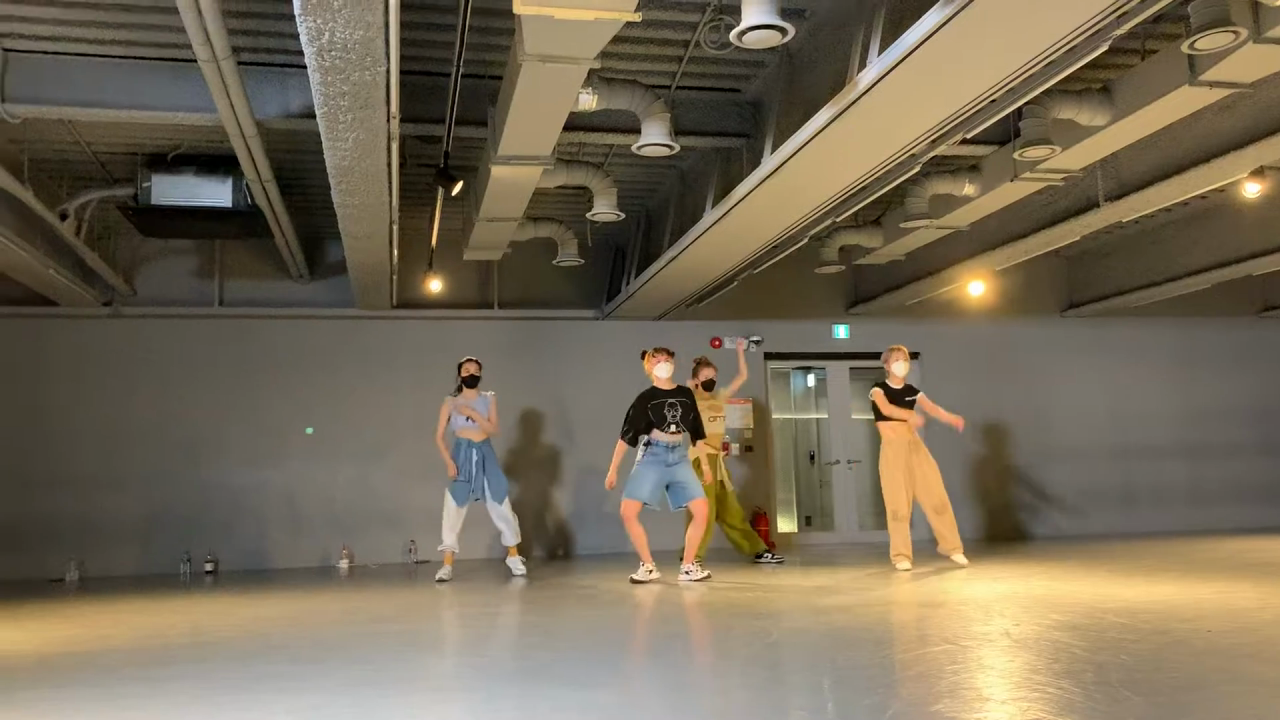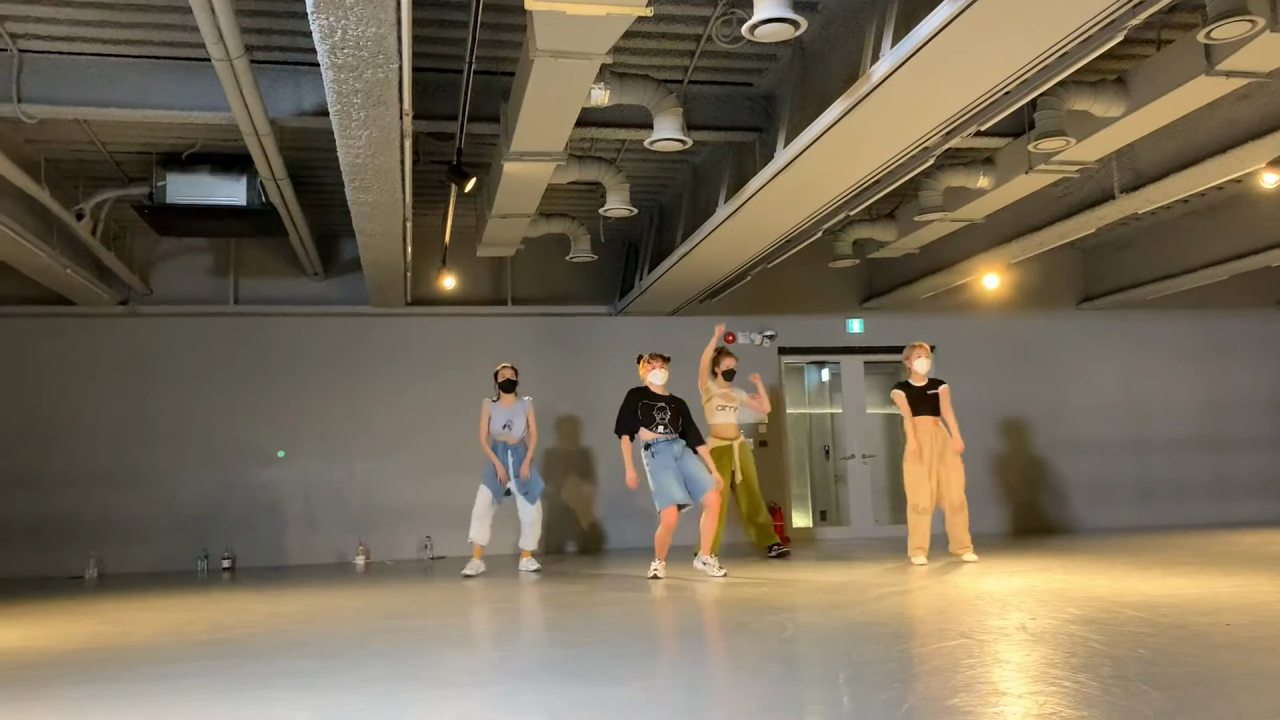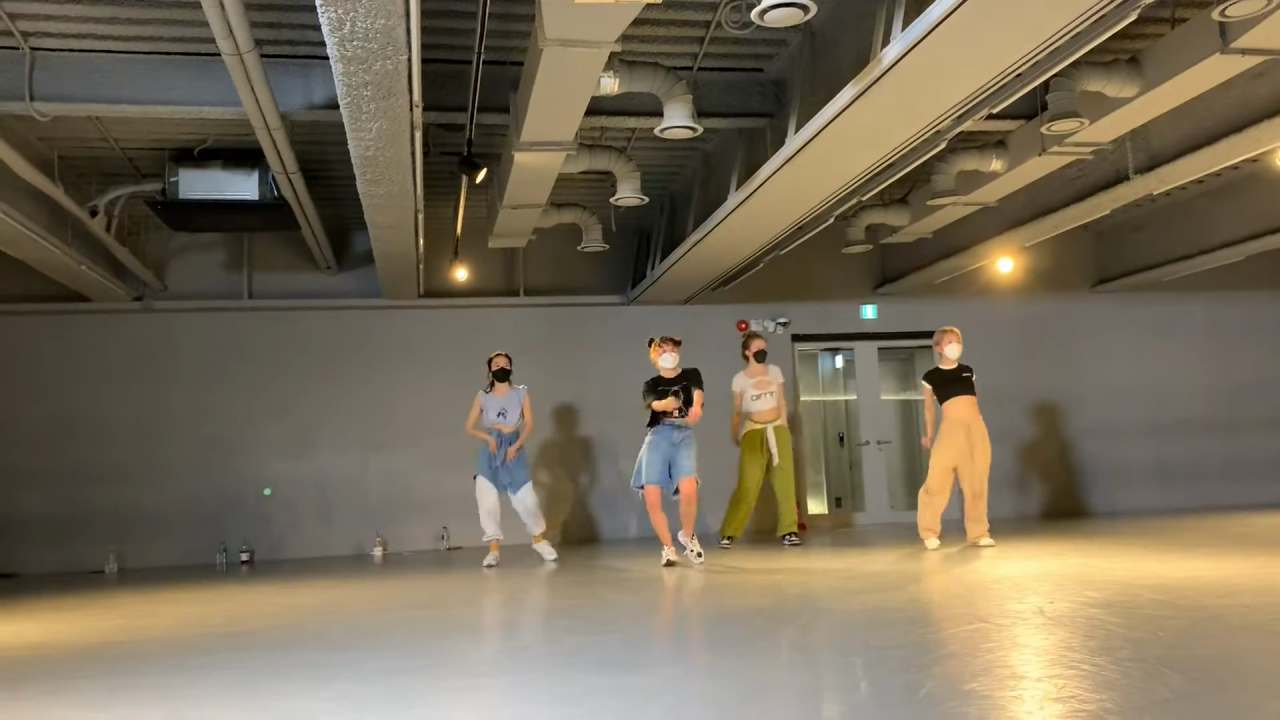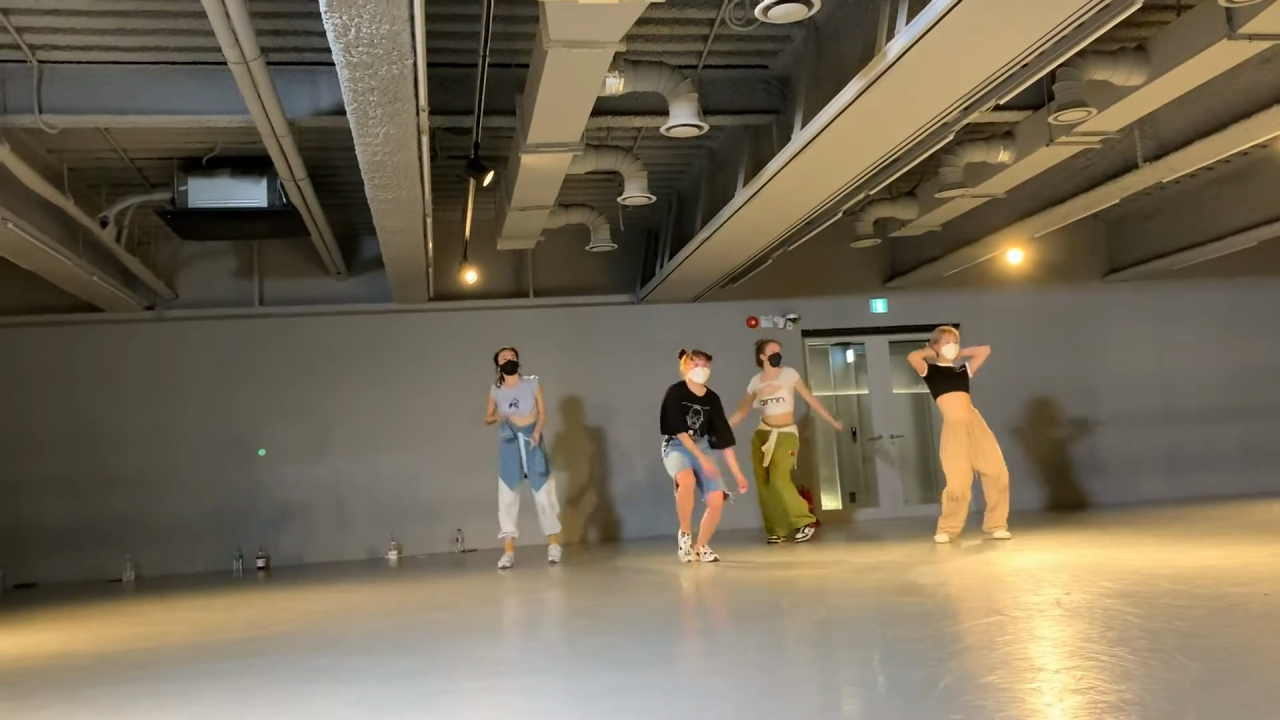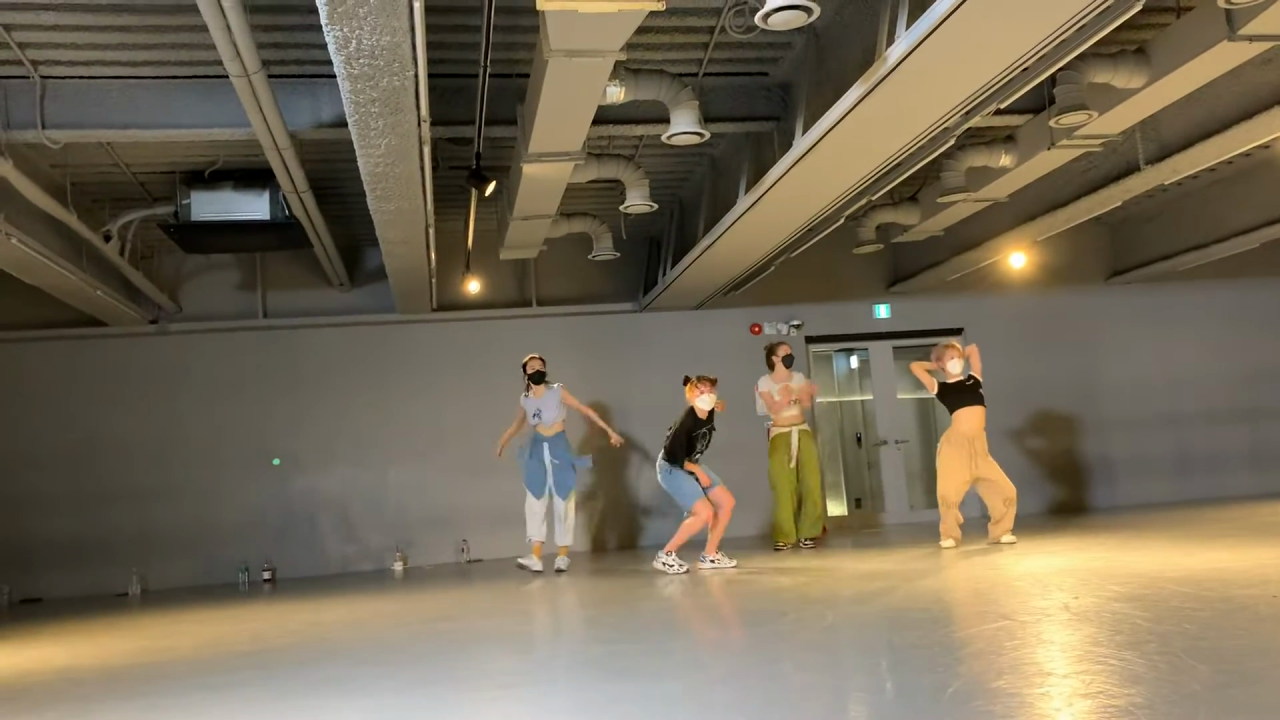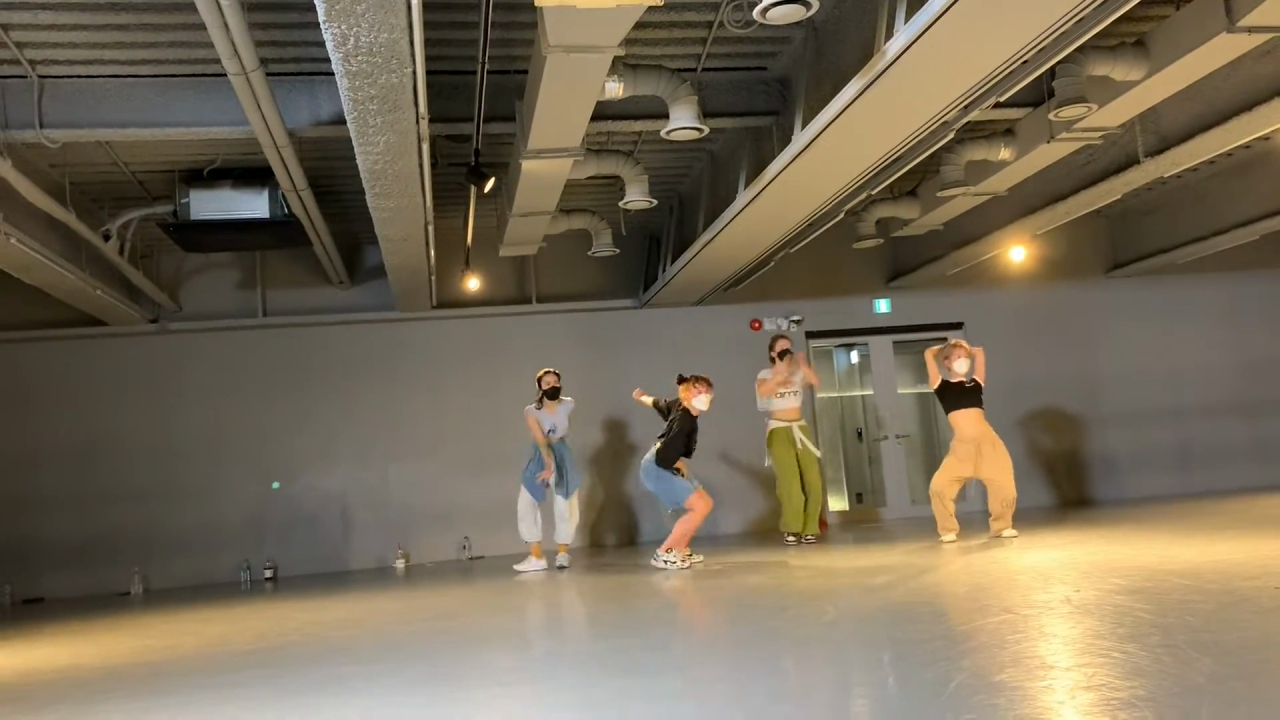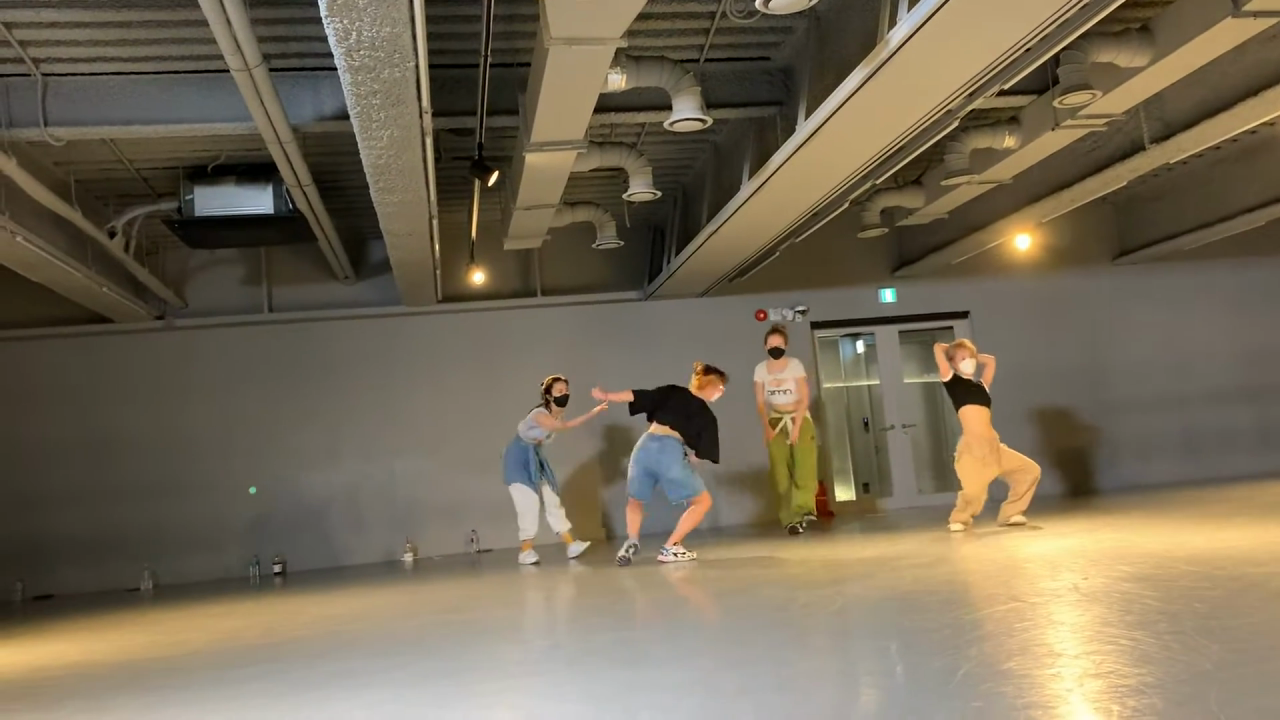
dt=0.5s
person 1, frame 1
left shoulder: (720, 397)
right shoulder: (692, 401)
left elbow: (742, 377)
left wrist: (740, 353)
right wrist: (689, 388)
left hip: (717, 458)
right hip: (701, 456)
left knee: (730, 509)
left ankle: (758, 550)
person 1, frame 2
left shoulder: (738, 393)
right shoulder: (708, 388)
left elbow: (765, 408)
right elbow: (704, 362)
left wrist: (758, 384)
right wrist: (716, 337)
left hip: (740, 446)
right hip: (717, 447)
left knee: (751, 496)
left ankle: (770, 543)
right ankle: (707, 549)
person 1, frame 3
left shoulder: (775, 371)
right shoulder: (740, 379)
left elbow: (782, 402)
right elbow: (737, 410)
left wrist: (783, 426)
right wrist: (735, 434)
left hip: (778, 429)
right hip: (753, 431)
left knee: (785, 480)
right knee: (748, 482)
left ankle: (788, 530)
right ankle: (730, 533)
person 1, frame 4
left shoulder: (789, 374)
right shoulder: (755, 381)
left elbow: (808, 397)
right elbow: (743, 409)
left wrist: (830, 419)
left hip: (786, 433)
right hip: (763, 435)
left knee: (779, 481)
right knee: (764, 485)
left ankle: (804, 521)
right ankle: (776, 530)
person 1, frame 5
left shoulder: (799, 377)
right shoulder: (764, 382)
left elbow: (807, 403)
right elbow: (773, 409)
left wrist: (800, 395)
right wrist: (791, 395)
left hip: (803, 433)
right hip: (779, 435)
left knee: (811, 484)
right knee: (783, 488)
left ankle: (807, 534)
right ankle: (784, 537)
person 1, frame 6
left shoulder: (798, 370)
right shoulder: (765, 373)
left elbow: (815, 382)
right elbow: (762, 393)
left wrist: (802, 364)
right wrist: (781, 374)
left hip: (800, 428)
right hip: (778, 429)
left knee: (812, 479)
right knee: (789, 479)
left ankle: (809, 530)
right ankle: (791, 529)
person 1, frame 7
left shoulder: (795, 365)
right shoulder: (760, 369)
left elbow: (804, 398)
right elbow: (760, 402)
left wrist: (797, 425)
right wrist: (767, 426)
left hip: (799, 418)
right hip: (776, 421)
left knee: (804, 465)
right knee: (782, 470)
left ankle: (805, 510)
right ankle: (794, 519)
person 2, frame 1
left shoulder: (686, 394)
right shoulder: (644, 398)
left elbow: (697, 431)
right elbow: (626, 436)
right wrist: (613, 470)
left hip: (679, 456)
right hip: (652, 456)
left knee: (701, 510)
right knee: (627, 511)
left ankle: (687, 566)
right ankle: (648, 566)
person 2, frame 2
left shoulder: (678, 404)
right shoulder: (635, 396)
left elbow: (694, 437)
right elbow: (625, 433)
left wrist: (714, 470)
right wrist: (629, 467)
left hip: (681, 451)
right hip: (656, 455)
left knee: (713, 500)
right knee: (670, 519)
left ankle: (705, 556)
right ankle: (659, 561)
person 2, frame 3
left shoulder: (691, 374)
right shoulder: (651, 385)
left elbow: (698, 393)
right elbow: (654, 404)
left wrist: (696, 407)
right wrist: (667, 403)
left hip: (684, 436)
right hip: (658, 436)
left knee: (688, 489)
right knee: (651, 497)
left ankle: (688, 535)
right ankle: (668, 548)
person 2, frame 4
left shoulder: (713, 399)
right shoulder: (675, 392)
left elbow: (724, 437)
right elbow: (678, 430)
left wrist: (737, 472)
right wrist: (700, 457)
left hip: (703, 448)
right hip: (676, 447)
left knee: (716, 500)
right knee: (687, 480)
left ankle: (701, 547)
right ankle: (685, 534)
person 2, frame 5
left shoulder: (709, 412)
right shoulder: (686, 421)
right elbow: (674, 456)
right wrist: (698, 470)
left hip: (691, 465)
right hip: (671, 468)
left knee: (727, 502)
right knee: (705, 513)
left ankle: (710, 555)
right ankle: (666, 555)
person 2, frame 6
left shoulder: (679, 406)
right shoulder: (684, 422)
left elbow: (657, 403)
right elbow: (665, 457)
left wrist: (641, 397)
right wrist: (681, 466)
left hip: (669, 467)
right hip: (657, 469)
left knee: (705, 503)
right knee: (699, 507)
left ankle: (680, 549)
right ankle: (663, 553)
person 2, frame 7
left shoulder: (672, 392)
right shoulder: (707, 416)
left elbow: (638, 395)
right elbow: (706, 453)
left wrist: (606, 396)
right wrist: (688, 458)
left hip: (645, 447)
right hip: (672, 452)
left knee: (634, 504)
right knee: (703, 502)
left ankle: (631, 543)
right ankle: (670, 547)
person 3, frame 1
left shoulder: (913, 392)
right shoulder: (878, 390)
left elbow: (932, 409)
right elbow: (886, 408)
left wrist: (951, 418)
right wrist: (909, 415)
left hip: (914, 445)
right hip: (892, 448)
left knee: (935, 495)
right knee: (898, 502)
left ankle: (952, 547)
right ankle: (901, 556)
person 3, frame 2
left shoulder: (938, 385)
right shoulder: (900, 389)
left elbow: (947, 411)
right elbow: (906, 414)
left wrist: (956, 436)
right wrist: (912, 440)
left hip: (942, 439)
right hip: (918, 442)
left knee: (954, 495)
right knee: (920, 498)
left ankle: (962, 546)
right ankle: (918, 550)
person 3, frame 3
left shoulder: (968, 371)
right shoulder: (932, 376)
right elbow: (929, 407)
right wrist: (928, 433)
left hip: (976, 428)
right hip: (950, 429)
left knee: (976, 483)
right knee: (936, 479)
left ankle: (978, 533)
right ankle: (929, 532)
person 3, frame 4
left shoulder: (963, 370)
right shoulder: (929, 369)
left elbow: (985, 350)
right elbow: (912, 357)
left wrist: (961, 354)
right wrist: (929, 353)
left hip: (975, 425)
right hip: (954, 430)
left knee: (998, 475)
right knee: (958, 485)
left ankle: (996, 525)
right ankle: (947, 529)
person 3, frame 5
left shoulder: (973, 380)
right shoulder: (940, 388)
left elbow: (973, 348)
right elbow: (915, 366)
right wrist: (936, 366)
left hip: (978, 445)
right hip: (955, 443)
left knee: (1006, 490)
right knee: (948, 492)
left ankle: (1000, 531)
right ankle: (949, 535)
person 3, frame 6
left shoulder: (975, 383)
right shoulder: (942, 386)
left elbow: (979, 352)
right elbow: (929, 354)
right wrist: (945, 350)
left hip: (988, 443)
right hip: (962, 447)
left knee: (1005, 489)
right knee: (938, 486)
left ankle: (1001, 526)
right ankle: (948, 530)
person 3, frame 7
left shoulder: (981, 384)
right shoulder: (952, 380)
left elbow: (991, 360)
right elbow: (938, 348)
left wrist: (974, 358)
right wrist: (955, 355)
left hip: (992, 444)
right hip: (972, 446)
left knee: (1031, 471)
right knee: (973, 491)
left ankle: (1010, 513)
right ankle: (960, 518)
person 4, frame 1
left shoulder: (489, 399)
right shoulder: (450, 402)
left elbow: (493, 428)
right elbow: (440, 436)
left wrist: (471, 413)
right wrist: (449, 461)
left hip: (485, 455)
right hip: (462, 455)
left knee: (501, 507)
right knee: (453, 511)
left ankle: (513, 555)
right ankle: (447, 565)
person 4, frame 2
left shoulder: (526, 404)
right shoulder: (489, 405)
left elbow: (533, 435)
right elbow: (483, 438)
left wrist: (527, 462)
right wrist: (498, 464)
left hip: (521, 457)
right hip: (497, 457)
left knee: (531, 510)
right knee: (482, 506)
left ankle: (526, 557)
right ankle: (477, 559)
person 4, frame 3
left shoulder: (521, 393)
right shoulder: (483, 396)
left elbow: (529, 424)
right elbow: (469, 427)
left wrist: (517, 445)
right wrist: (487, 437)
left hip: (514, 447)
right hip: (491, 450)
left knee: (526, 499)
right knee: (488, 500)
left ankle: (540, 541)
right ankle: (494, 550)
person 4, frame 4
left shoulder: (532, 383)
right shoulder: (496, 391)
left elbow: (542, 413)
right elbow: (487, 418)
left wrist: (537, 431)
right wrist: (497, 417)
left hip: (531, 440)
right hip: (510, 443)
left knee: (544, 494)
right knee: (508, 497)
left ankle: (554, 544)
right ankle: (509, 551)
person 4, frame 5
left shoulder: (557, 392)
right shoulder: (525, 400)
left elbow: (585, 410)
right elbow: (518, 424)
left wrist: (609, 430)
right wrist: (502, 443)
left hip: (558, 448)
right hip: (537, 451)
left knee: (562, 503)
right knee: (535, 504)
left ankle: (562, 555)
right ankle: (535, 557)
person 4, frame 6
left shoulder: (568, 405)
right shoulder: (532, 412)
right elbow: (541, 442)
right wrist: (548, 464)
left hip: (560, 454)
right hip: (540, 455)
left knee: (565, 505)
right knee: (526, 504)
left ankle: (563, 553)
right ankle: (536, 557)
person 4, frame 7
left shoulder: (557, 413)
right shoulder: (540, 415)
right elbow: (563, 426)
right wrist: (594, 412)
left hip: (534, 456)
right hip: (519, 456)
left knee: (551, 498)
right knee: (529, 500)
left ankle: (572, 543)
right ankle: (526, 550)
